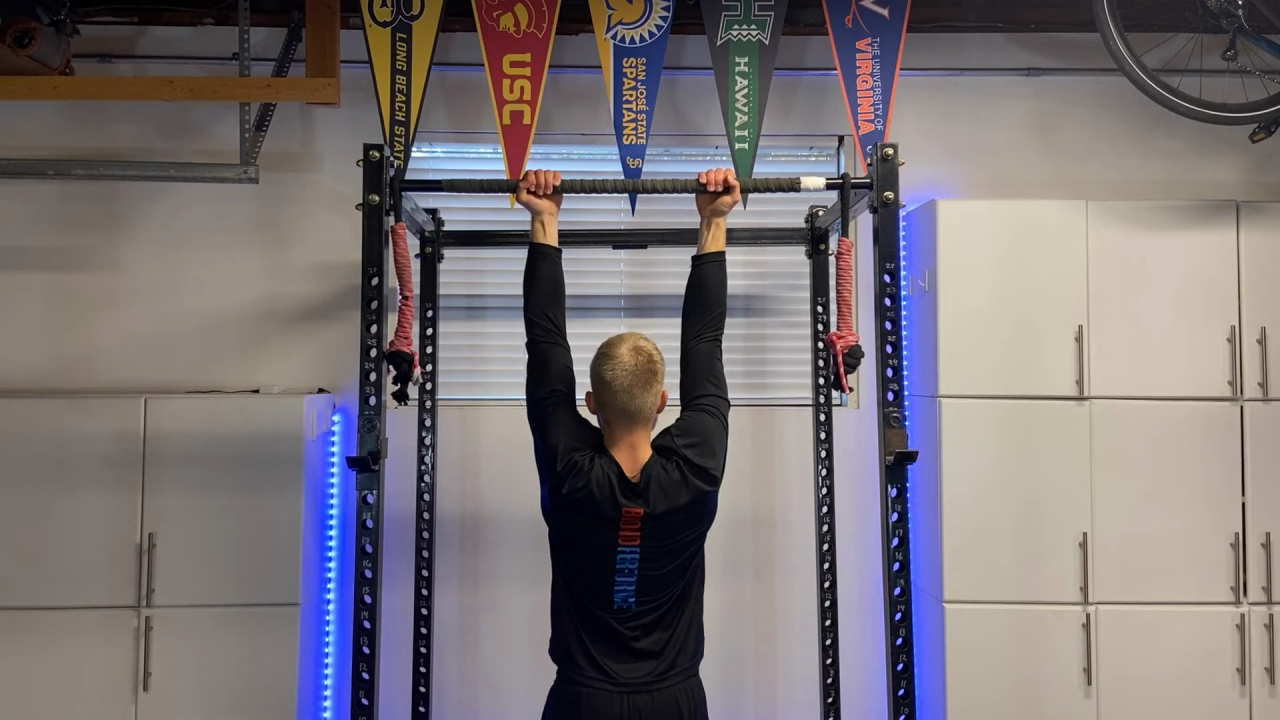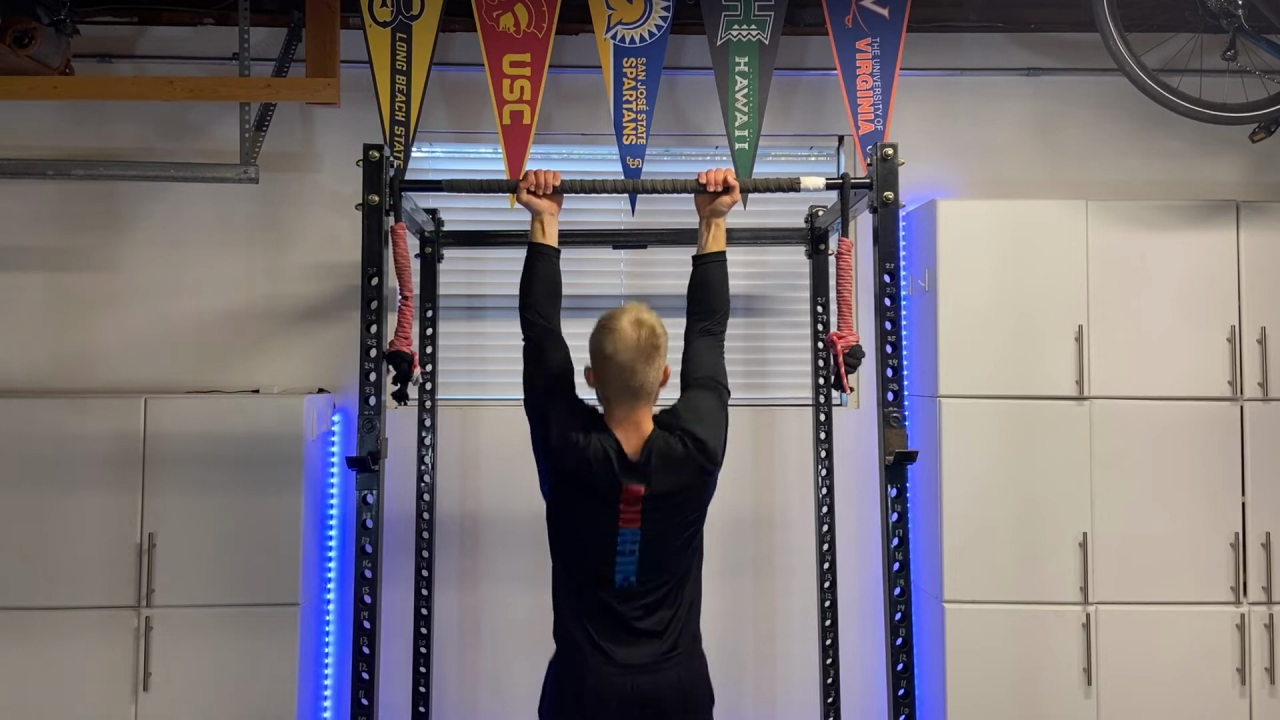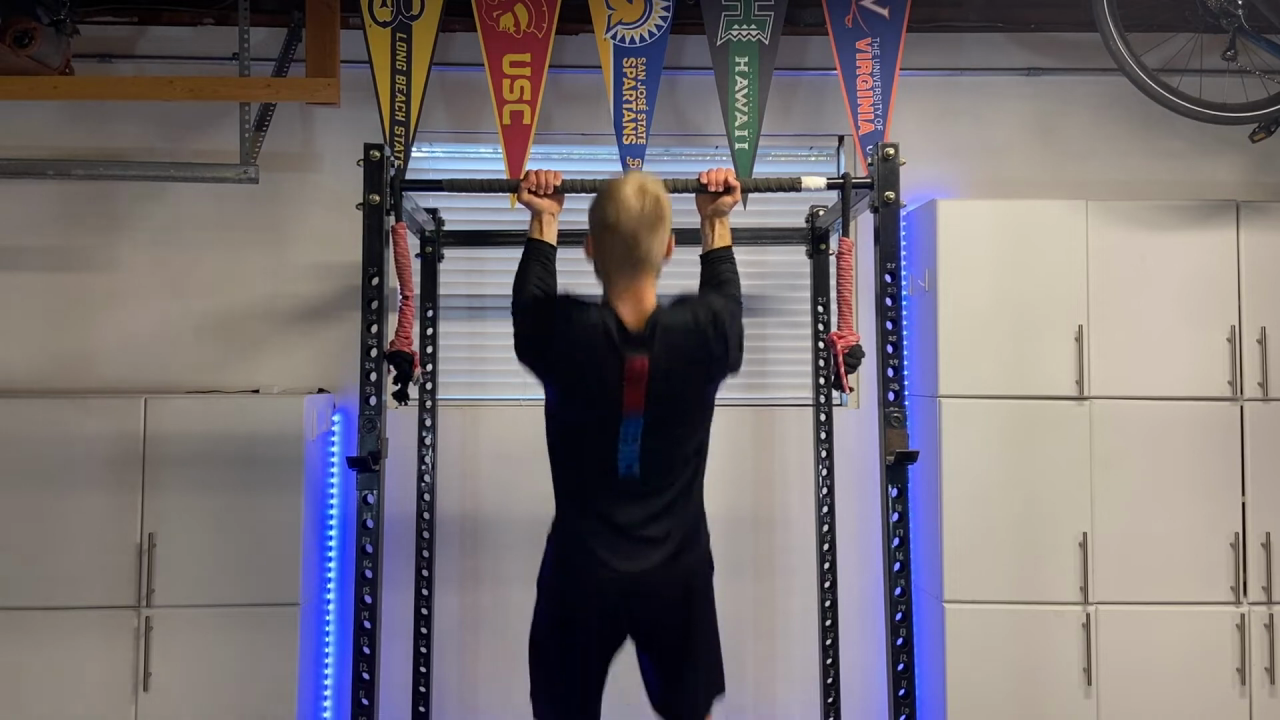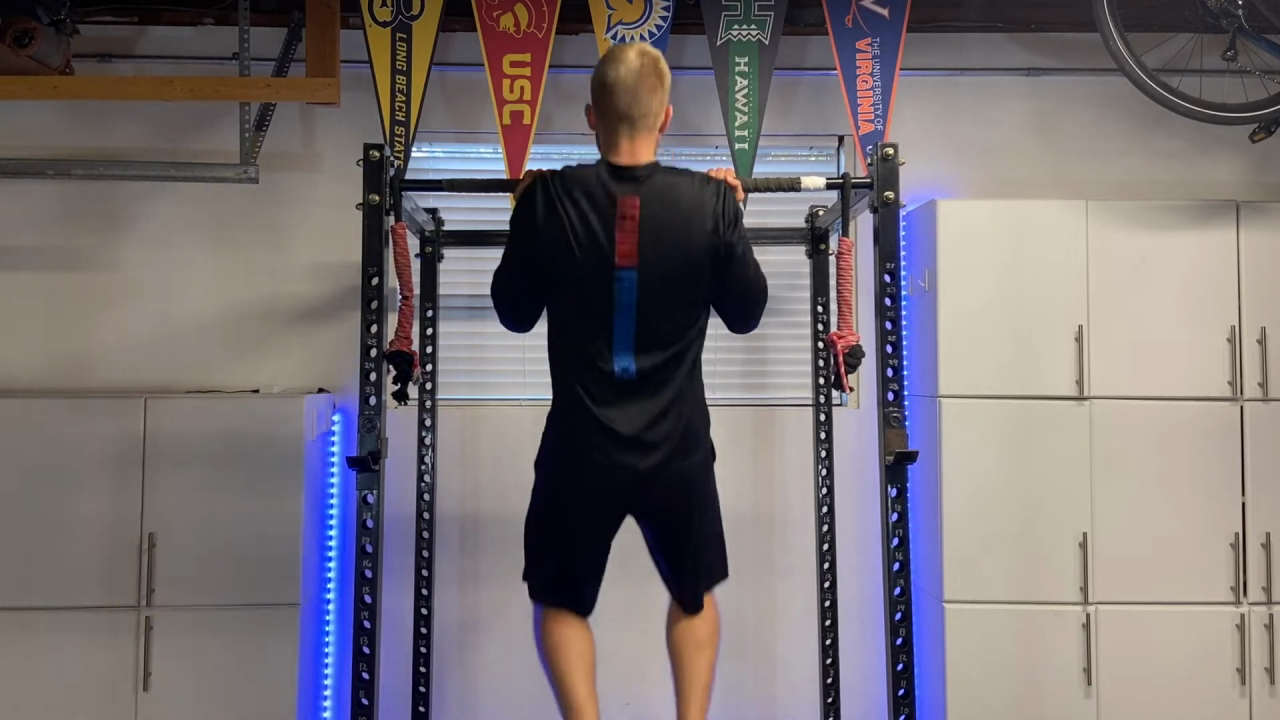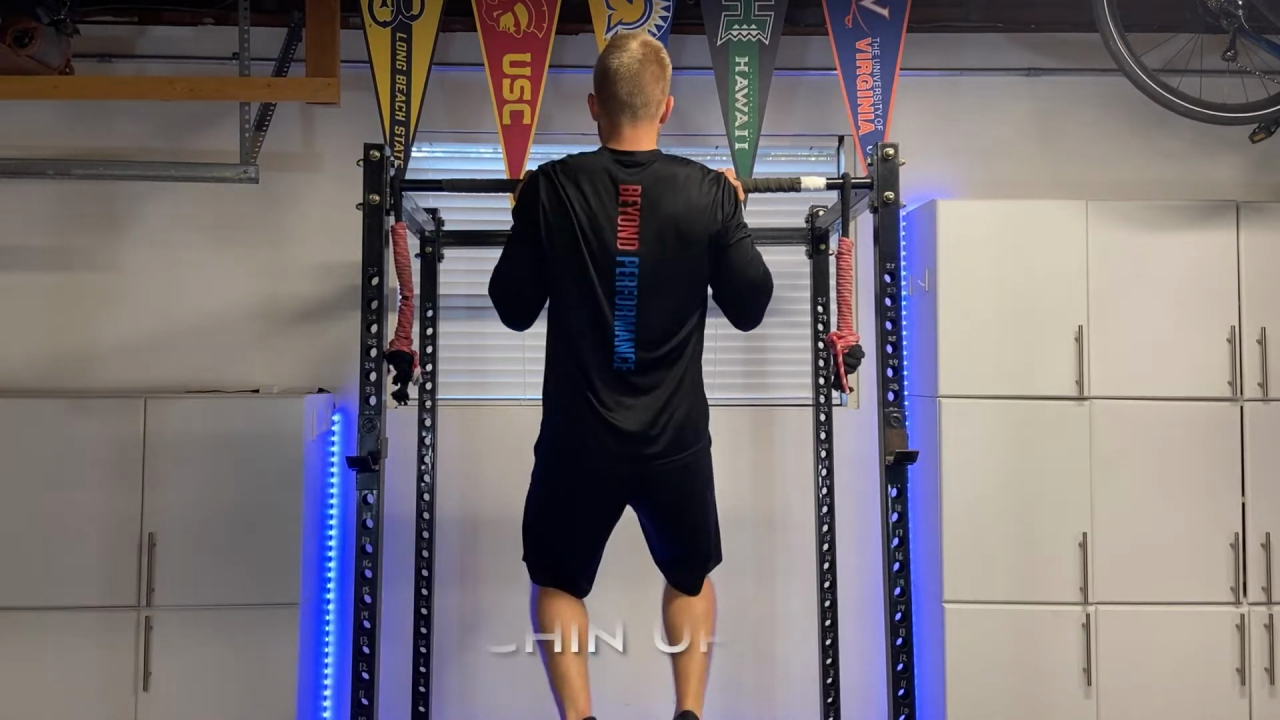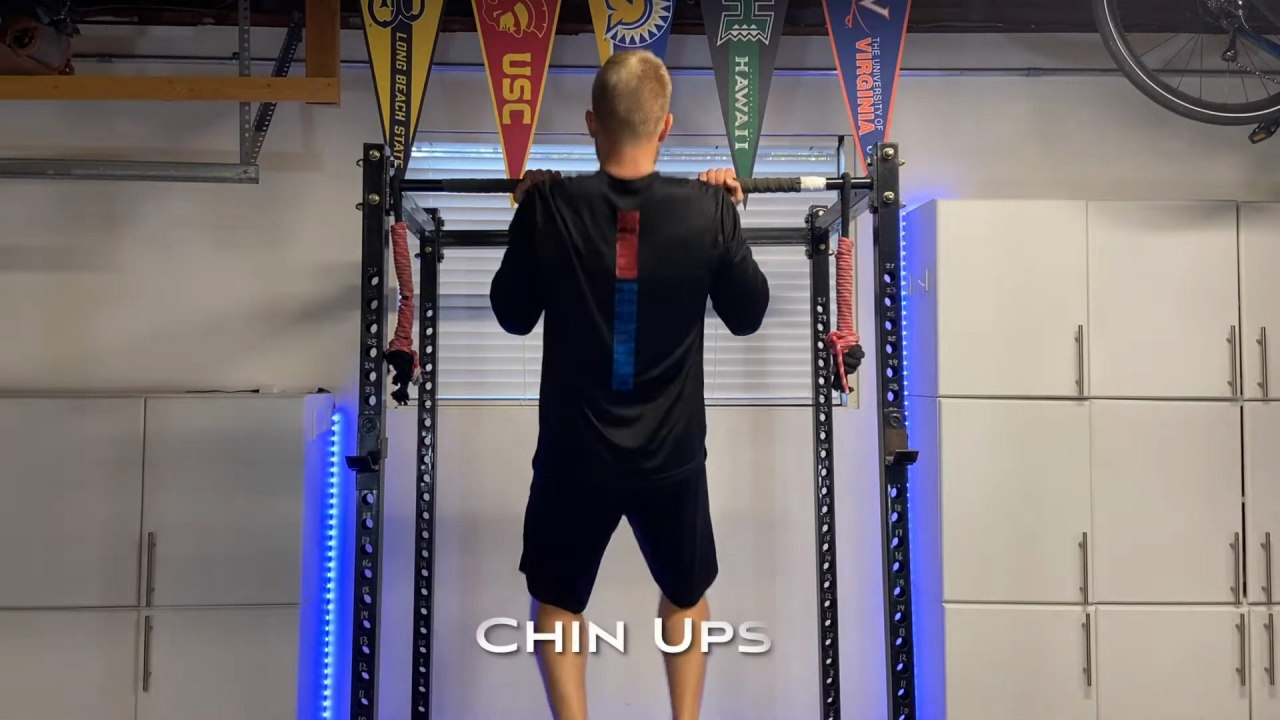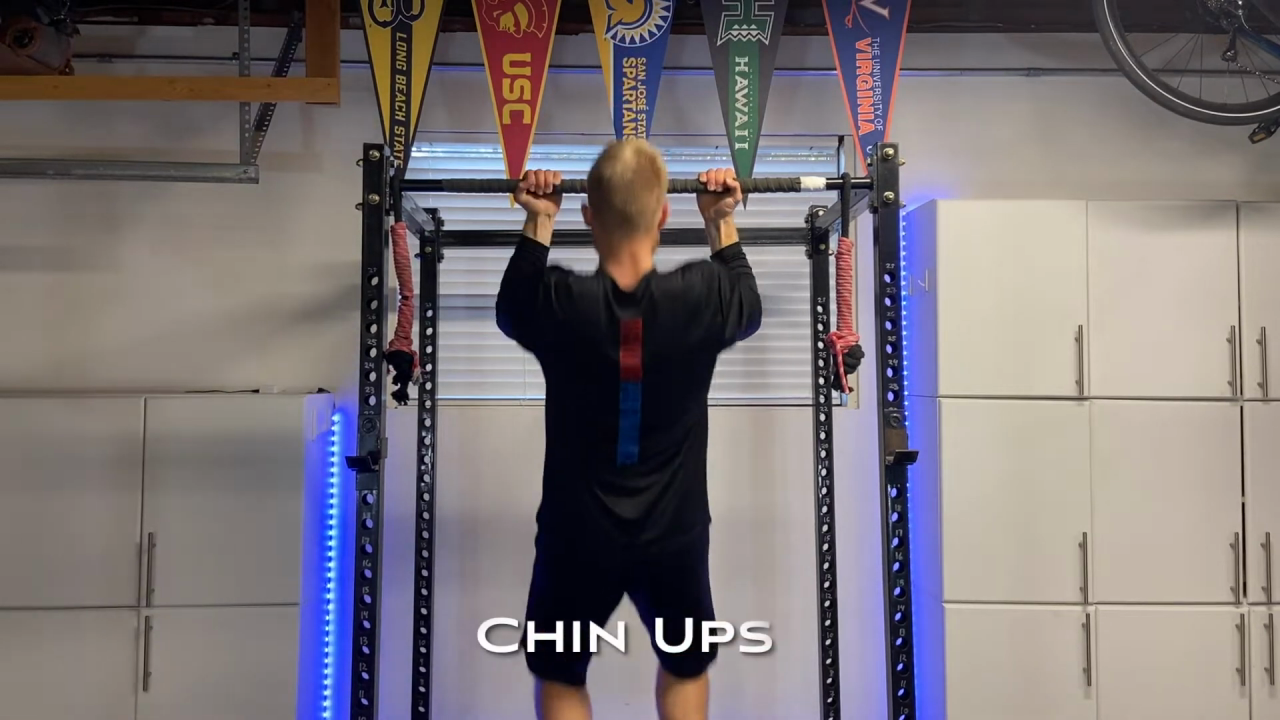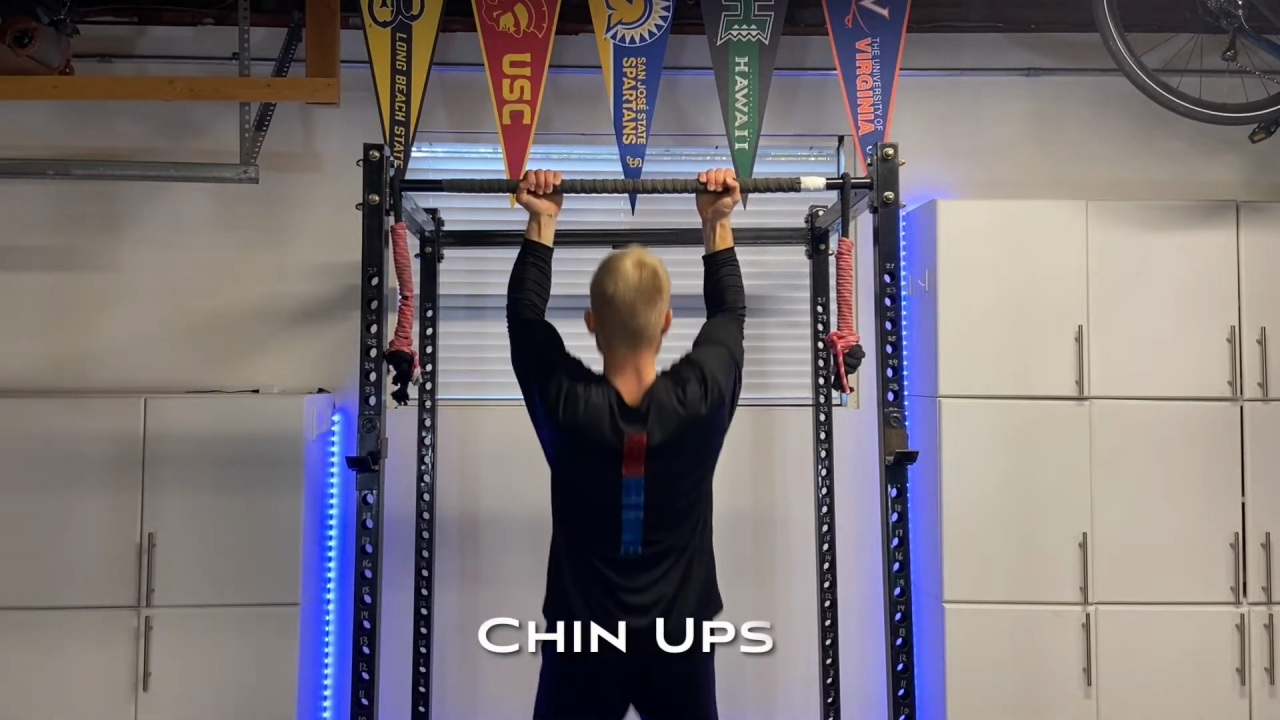
dt=0.3s
person 1, frame 1
left shoulder: (569, 473)
right shoulder: (694, 474)
left elbow: (545, 339)
right elbow: (703, 339)
left wrist: (544, 223)
right wrist: (713, 223)
person 1, frame 2
left shoulder: (567, 453)
right shoulder: (695, 451)
left elbow: (541, 334)
right elbow: (707, 334)
left wrist: (544, 222)
right wrist: (713, 223)
person 1, frame 3
left shoulder: (563, 334)
right shoulder: (701, 332)
left elbow: (529, 312)
left wrist: (541, 229)
right wrist: (716, 229)
left hip: (581, 570)
right hip: (676, 569)
person 1, frame 4
left shoulder: (549, 202)
right shoulder: (708, 202)
left elbow: (513, 311)
right elbow: (746, 312)
left hip: (580, 454)
right hip: (676, 453)
left knee: (561, 605)
right knee: (693, 599)
person 1, frame 5
left shoulder: (551, 188)
right shoulder: (708, 191)
left elbow: (514, 308)
right elbow: (749, 307)
left hip: (579, 440)
right hip: (674, 439)
left knee: (558, 583)
right knee: (690, 579)
person 1, frame 6
left shoulder: (550, 208)
right shoulder: (706, 209)
left elbow: (513, 313)
right elbow: (747, 313)
left hip: (576, 456)
right hip: (671, 455)
left knee: (556, 601)
right knee: (685, 595)
person 1, frame 7
left shoulder: (558, 302)
right shoulder: (701, 298)
left elbow: (511, 305)
right elbow: (747, 306)
left wrist: (538, 221)
right wrist: (722, 223)
left hip: (577, 538)
right hip: (672, 536)
right knee: (686, 667)
person 1, frame 8
left shoulder: (566, 407)
right shoulder: (701, 401)
left elbow: (523, 315)
right elbow: (730, 313)
left wrist: (542, 221)
right wrist: (717, 222)
left hip: (583, 641)
right hip: (678, 638)
